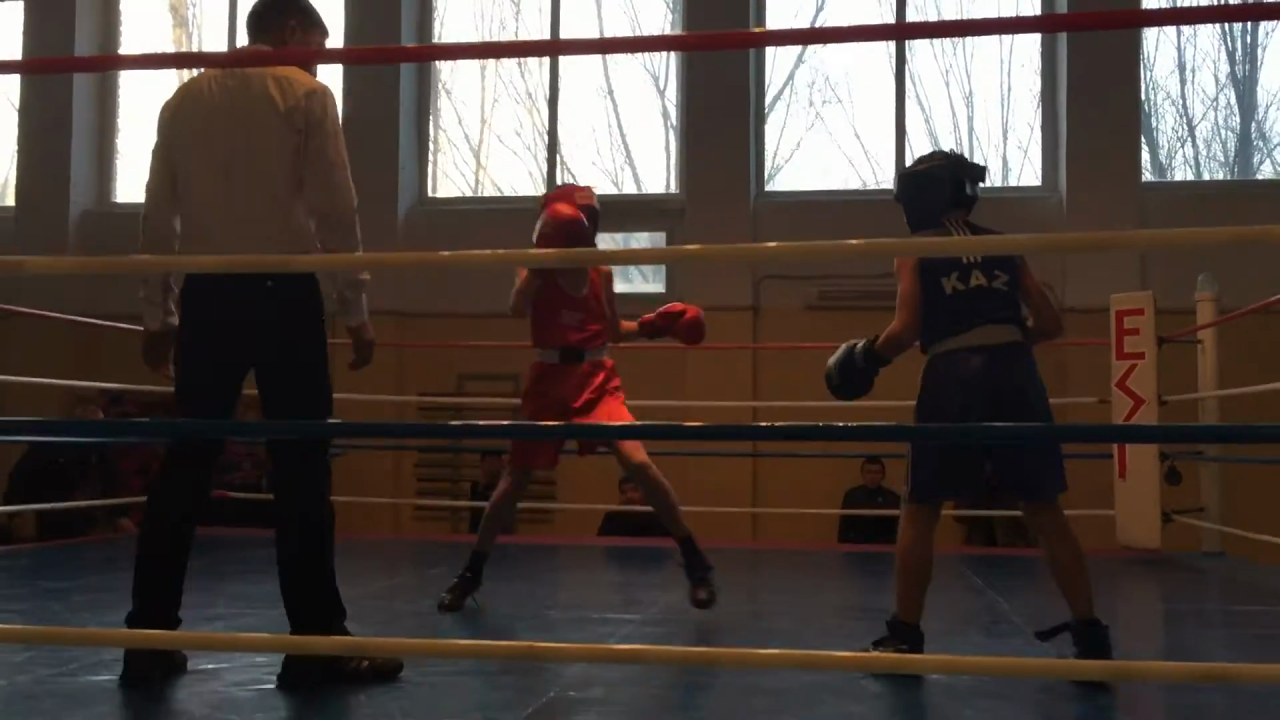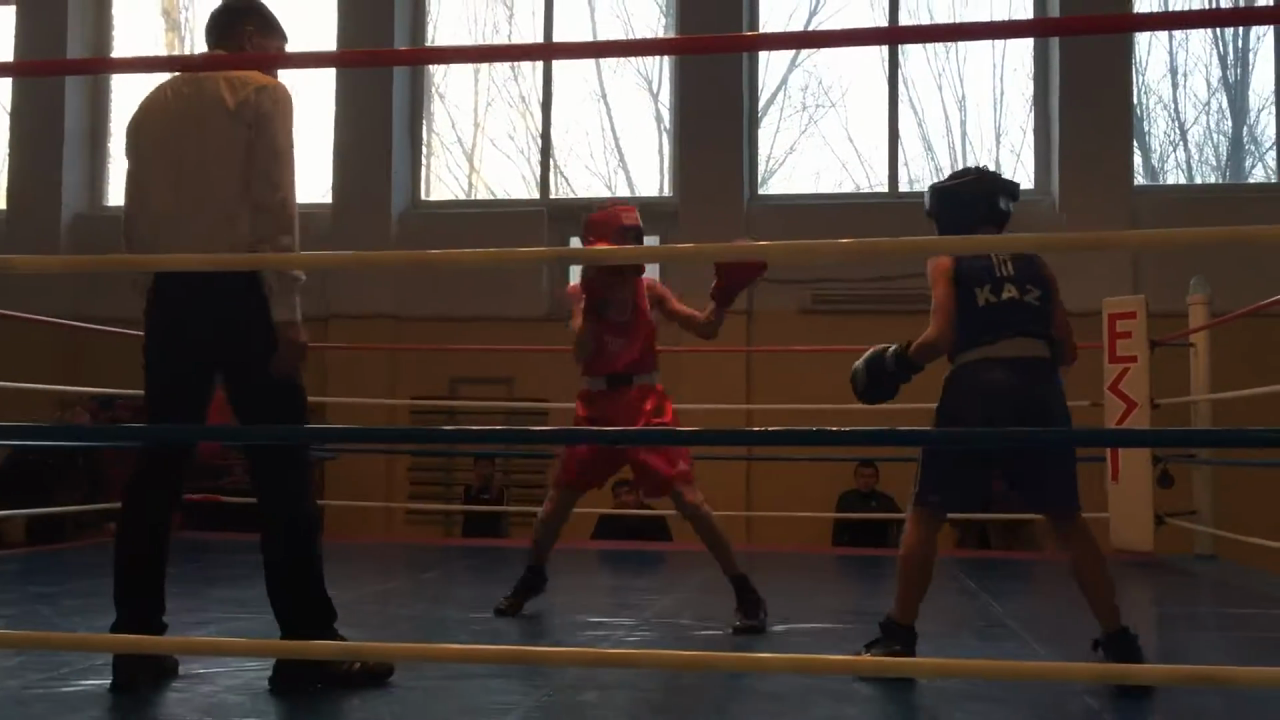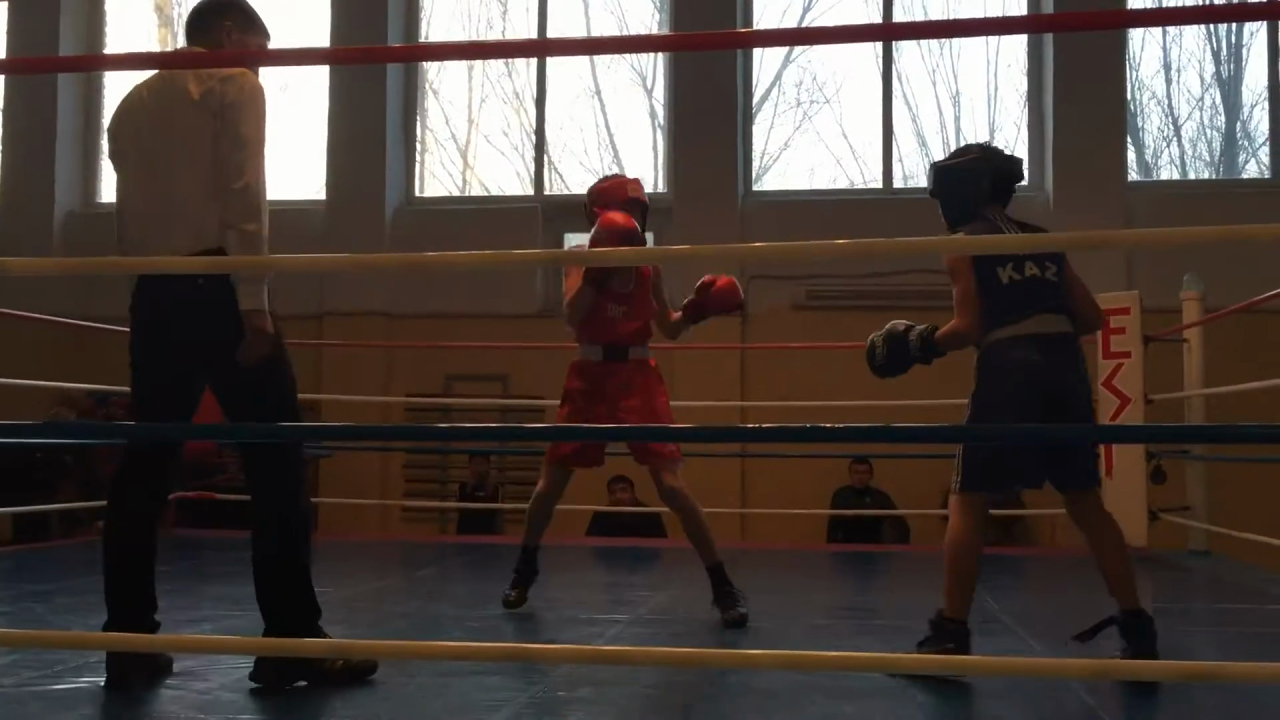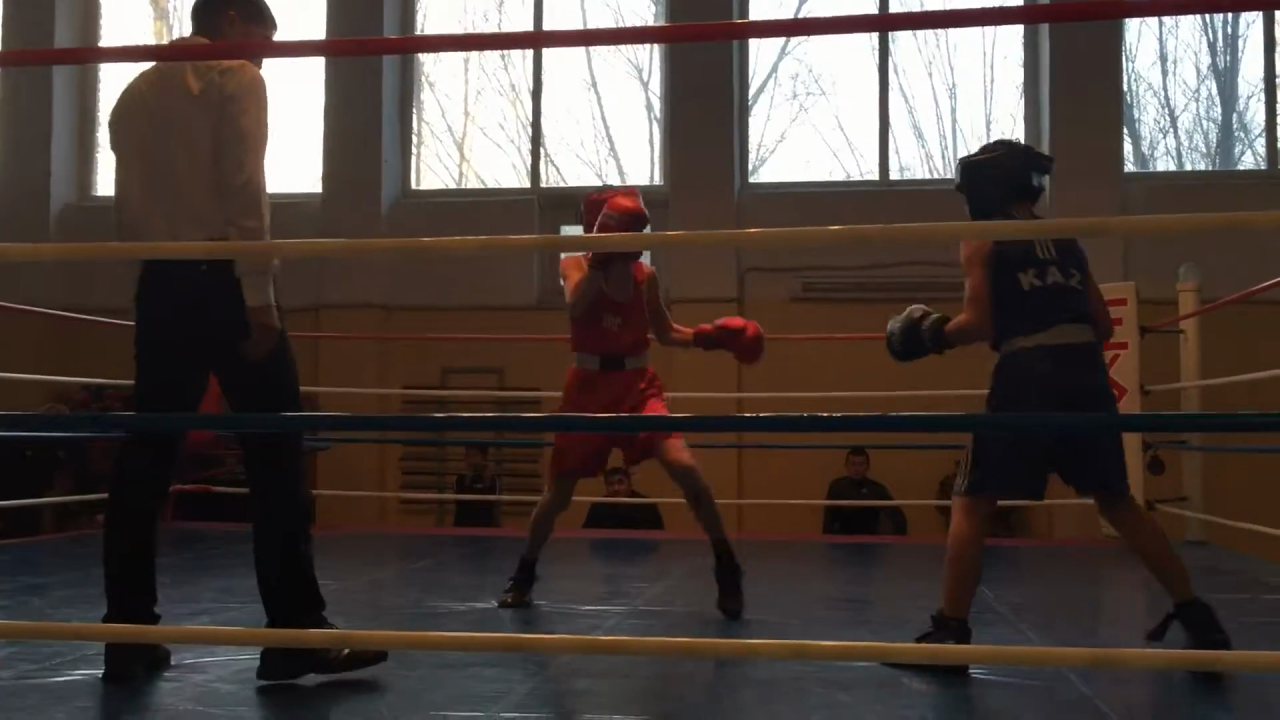
dt=0.2s
person 1, frame 1
left shoulder: (186, 99)
right shoulder: (304, 94)
left elbow: (157, 216)
right elbow: (335, 209)
left wrist: (157, 313)
right wrist: (355, 311)
left hip: (207, 294)
right hip: (280, 290)
left knee: (188, 461)
right knee: (301, 467)
left ankle: (150, 637)
right ankle: (317, 641)
person 1, frame 2
left shoulder: (151, 107)
right shoulder: (261, 92)
left elbow: (136, 225)
right elbow: (274, 207)
right wrist: (286, 311)
left hip: (171, 297)
right hip: (239, 291)
left knee: (160, 466)
right knee: (282, 467)
left ankle: (136, 644)
right ankle: (309, 641)
person 1, frame 3
left shoulder: (132, 105)
right shoulder: (233, 85)
left elbow: (129, 222)
right elbow: (242, 195)
right wrist: (253, 300)
left hip: (155, 294)
right hip: (216, 287)
left knee: (146, 463)
right knee: (275, 460)
left ankle: (129, 641)
right ankle: (291, 640)
person 1, frame 4
left shoulder: (134, 94)
right shoulder: (233, 77)
left elbow: (127, 213)
right elbow: (242, 190)
right wrist: (259, 294)
left hip: (160, 284)
right hip: (221, 279)
left knee: (147, 456)
right knee: (275, 452)
left ankle: (128, 634)
right ankle: (296, 629)
person 2, frame 1
left shoulder: (915, 250)
right shoulder: (1005, 246)
left elbow: (905, 329)
right elbow: (1049, 324)
left wrist: (868, 357)
left hip: (954, 378)
right hip: (1016, 375)
left knee: (921, 510)
right knee: (1044, 510)
left ankle: (903, 637)
right ankle: (1090, 633)
person 2, frame 2
left shoulder: (947, 261)
right shoulder: (1034, 262)
left elbow: (941, 337)
right elbow: (1065, 350)
left wrist: (898, 362)
left hip: (978, 390)
right hip: (1039, 390)
left knee: (928, 513)
right knee: (1067, 521)
left ankle: (896, 639)
right ankle: (1120, 644)
person 2, frame 3
left shoulder: (962, 243)
right shoulder: (1043, 240)
left elbow: (967, 326)
right elbow: (1089, 318)
left wrist: (915, 345)
left hip: (1009, 370)
right hip: (1069, 367)
left knee: (969, 503)
right knee: (1083, 501)
left ankle: (949, 637)
right ankle: (1136, 627)
person 2, frame 4
left shoulder: (983, 243)
right shoulder: (1067, 240)
left elbow: (977, 324)
right elbow: (1103, 326)
left wrist: (932, 333)
left hip: (1026, 377)
right hip: (1087, 375)
left knee: (972, 505)
right knee: (1119, 506)
left ankle: (949, 632)
right ankle: (1198, 620)
person 3, frame 1
left shoulder: (600, 273)
right shoulder: (535, 266)
left elbow: (614, 330)
right elbow: (517, 308)
left wrist: (655, 325)
right wrist: (542, 263)
left hip: (597, 379)
right hip: (548, 381)
left knee: (637, 463)
right knee: (514, 484)
left ankle: (693, 558)
right ankle: (471, 573)
person 3, frame 2
left shoulder: (648, 288)
right shoulder: (578, 292)
left elbow: (705, 328)
right elbow: (582, 357)
left wrist: (725, 293)
right wrist: (595, 303)
left hip: (646, 404)
right hip: (597, 406)
left knee: (689, 501)
right knee: (558, 503)
left ankle: (747, 594)
right ankle: (531, 579)
person 3, frame 3
left shoulder: (648, 267)
right shoulder: (580, 263)
left elbow: (668, 325)
right elbow: (573, 315)
left wrist: (697, 306)
right wrist: (599, 267)
left hip: (639, 379)
right hip: (589, 380)
left knee: (671, 487)
right knee: (551, 480)
left ankle: (721, 584)
right ankle: (525, 568)
person 3, frame 4
left shoulder: (644, 274)
right shoulder: (575, 264)
left elbow: (668, 333)
right elbow: (575, 309)
left wrist: (711, 334)
right wrist: (601, 257)
left hip: (640, 384)
right hip: (589, 388)
left knee: (683, 465)
right knee: (557, 493)
left ankle: (726, 566)
right ankle: (525, 573)
